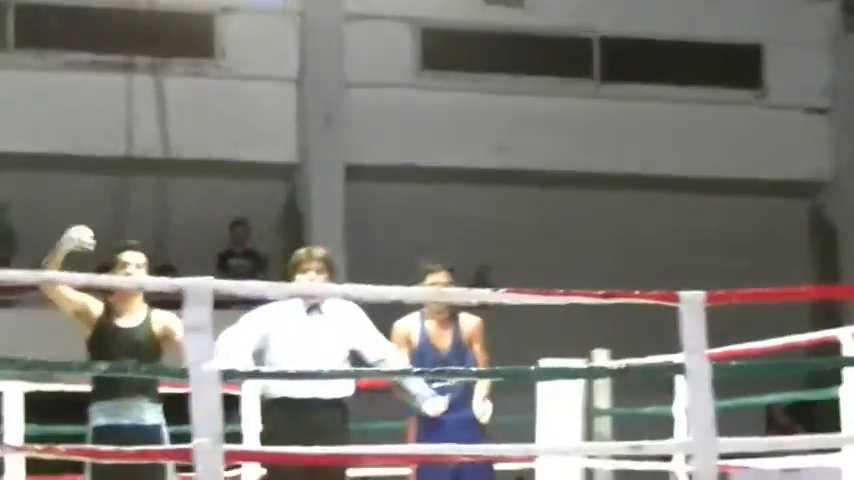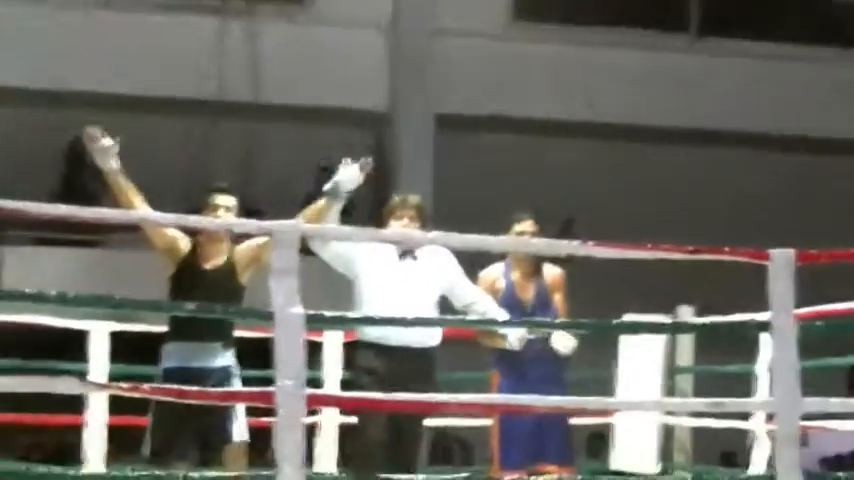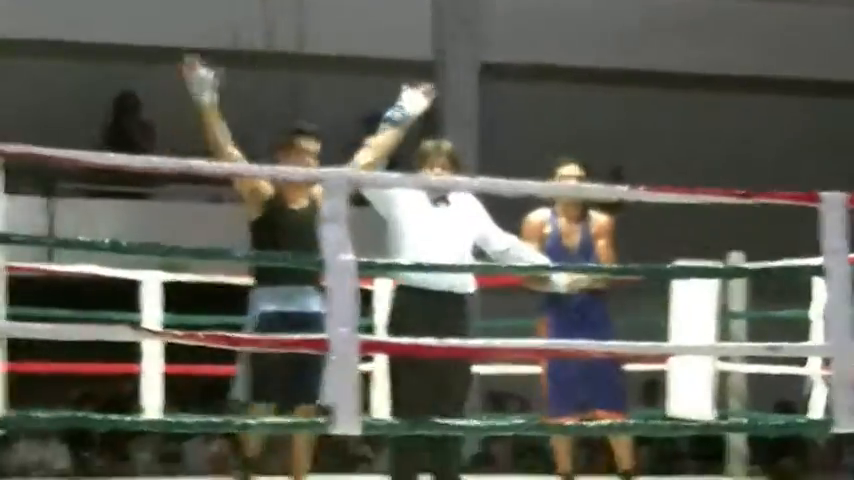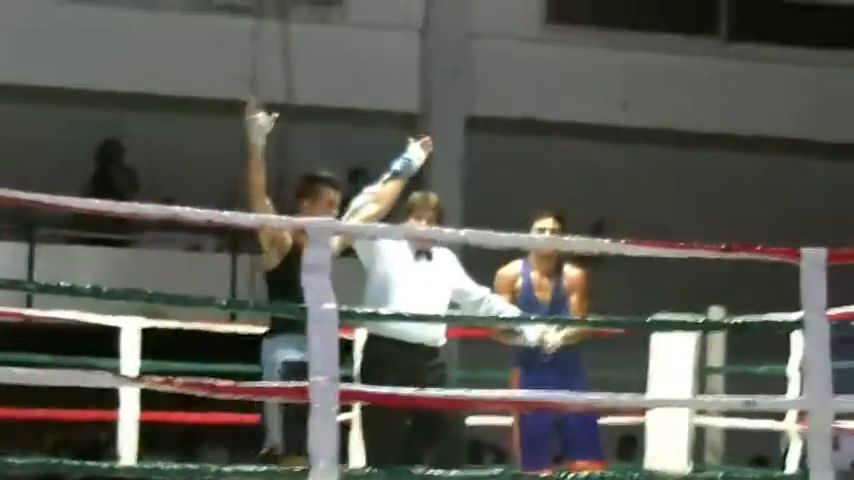
dt=0.4s
person 1, frame 1
left shoulder: (161, 320)
right shoulder: (94, 311)
right elbow: (48, 284)
right wrist: (63, 247)
left hip: (148, 423)
right hip: (105, 424)
person 1, frame 2
left shoulder: (243, 257)
right shoulder: (182, 249)
right elbow: (142, 210)
right wrist: (111, 166)
left hip: (221, 366)
right hip: (178, 364)
left knee: (235, 452)
right knee: (167, 461)
person 1, frame 3
left shoulder: (323, 196)
right shoulder: (262, 194)
right elbow: (229, 153)
right wrist: (207, 102)
left hip: (312, 309)
right hip: (271, 308)
left knee: (306, 409)
right knee: (261, 405)
person 1, frame 4
left shoulder: (329, 242)
right shoulder: (278, 242)
left elbow: (372, 207)
right elbow: (258, 198)
left wrist: (404, 168)
right wrist: (256, 144)
right hip: (285, 354)
left knee: (305, 455)
right knee: (290, 453)
person 2, frame 1
left shoulder: (348, 314)
right shoulder: (271, 314)
left elbow: (384, 354)
right elbow: (230, 343)
left wrist: (422, 393)
right wrist: (245, 370)
left hip: (331, 416)
right hip: (283, 416)
person 2, frame 2
left shoulder: (438, 258)
right shoulder: (363, 252)
left elbow: (472, 298)
right elbow: (318, 236)
left wrist: (509, 327)
right wrist: (336, 193)
left hip: (418, 362)
right hip: (374, 357)
left knee: (406, 449)
right knee: (372, 439)
person 2, frame 3
left shoulder: (468, 206)
right shoulder: (401, 198)
left elbow: (503, 244)
right elbow: (365, 167)
left wrist: (553, 272)
right wrist: (399, 118)
left hip: (455, 309)
right hip: (413, 305)
left knee: (451, 401)
right knee: (411, 399)
person 2, frame 4
left shoulder: (446, 260)
right shoulder: (383, 245)
left elbow: (479, 299)
right wrist: (403, 169)
left hip: (429, 360)
right hip: (388, 355)
left knee: (449, 437)
right knee: (386, 447)
person 3, frame 1
left shoulder: (471, 325)
right shoulder: (406, 327)
left elbow: (482, 370)
left wrist: (481, 398)
left hip: (466, 418)
right hip: (426, 422)
person 3, frame 2
left shoulder: (554, 276)
right shoulder: (492, 276)
left elbow: (562, 323)
left wrist: (560, 336)
left hip: (548, 371)
right hip: (510, 374)
left knee: (557, 450)
right knee: (510, 455)
person 3, frame 3
left shoulder: (601, 222)
right shoulder: (538, 221)
left wrist: (588, 278)
left hip: (594, 317)
right hip: (558, 319)
left knee: (611, 400)
right knee: (561, 405)
person 3, frame 4
left shoulder: (574, 276)
right shoulder: (510, 275)
left elbow: (581, 327)
left wrist: (562, 336)
left hip: (568, 372)
right hip: (530, 372)
left knee: (586, 454)
right knee: (534, 458)
